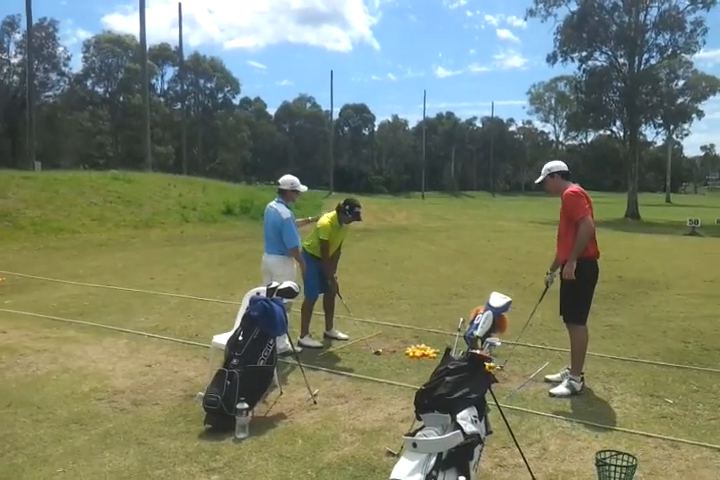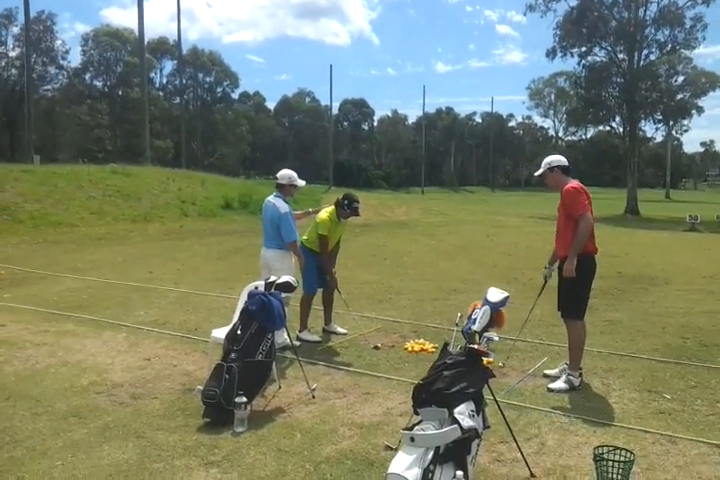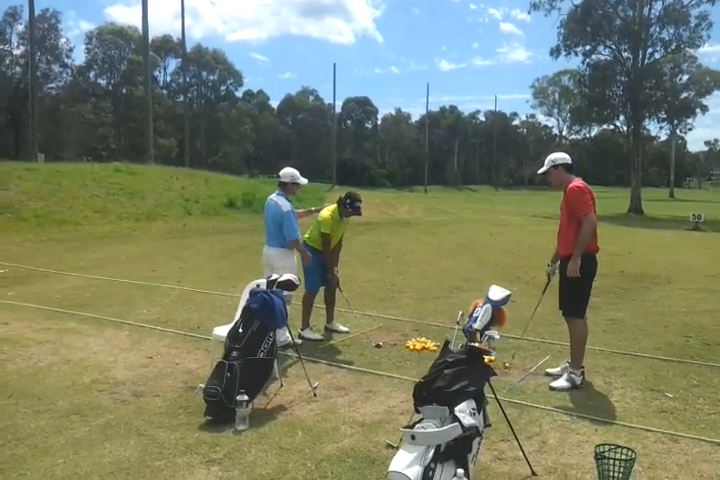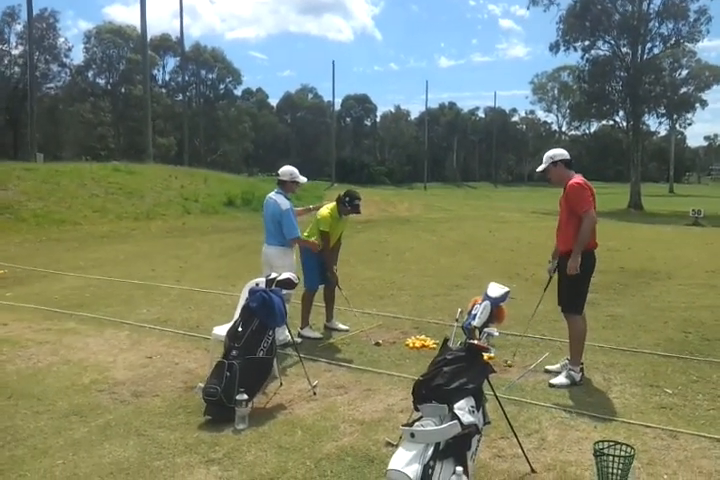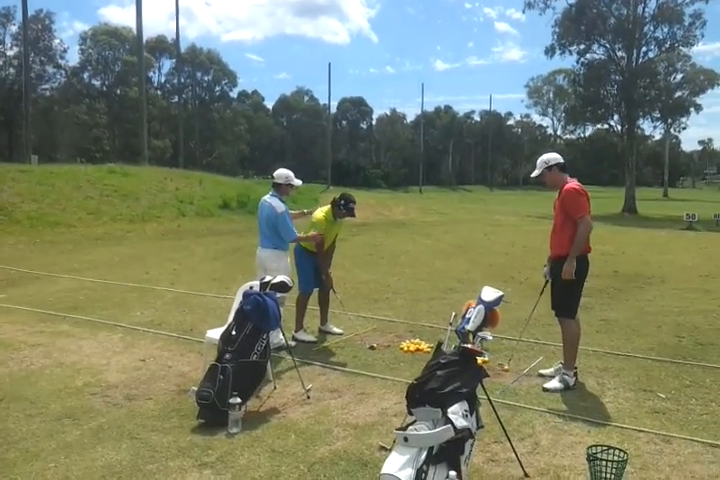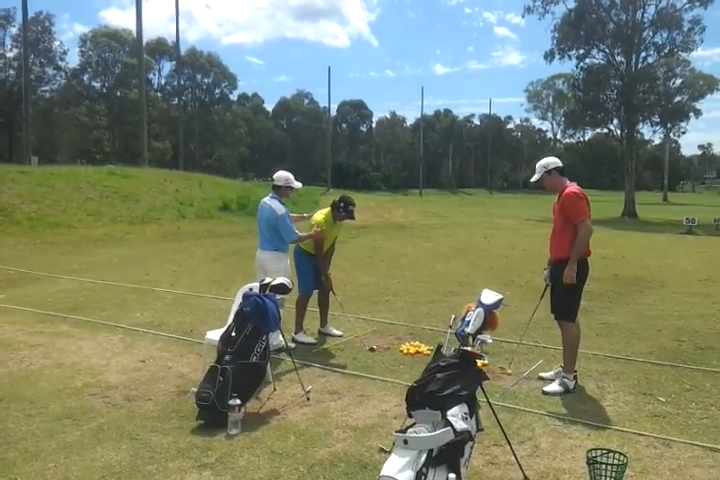
dt=0.1s
person 1, frame 1
left shoulder: (572, 194)
right shoulder: (569, 197)
left elbow: (587, 226)
left wrist: (571, 262)
right wrist: (552, 269)
left hip: (580, 268)
right hip: (575, 267)
left knee: (575, 322)
right knee: (573, 321)
left ankle: (576, 380)
right ankle: (573, 370)
person 1, frame 2
left shoulder: (572, 190)
right shoulder: (568, 193)
left elbow: (587, 223)
left wrist: (571, 259)
right wrist: (550, 264)
left hip: (578, 264)
right hip: (571, 263)
left knee: (573, 318)
right knee: (571, 317)
left ankle: (574, 375)
right ankle: (572, 366)
person 1, frame 3
left shoulder: (576, 189)
right shoulder: (569, 192)
left elbow: (590, 223)
left wrist: (575, 259)
right wrist: (553, 261)
left hip: (579, 263)
right hip: (570, 261)
left knee: (575, 316)
right knee: (573, 315)
left ankle: (576, 374)
right ankle: (574, 365)
person 1, frame 4
left shoulder: (576, 185)
right shoulder: (569, 189)
left elbow: (590, 220)
left wrist: (576, 256)
right wrist: (555, 257)
left hip: (577, 259)
right hip: (568, 258)
left knee: (573, 312)
right knee: (572, 312)
left ankle: (575, 370)
right ankle: (573, 362)
person 1, frame 5
left shoulder: (572, 190)
right shoulder: (563, 193)
left elbow: (586, 225)
left wrist: (571, 261)
right wrist: (550, 262)
left hip: (571, 264)
right hip: (562, 262)
left knee: (567, 316)
right knee: (566, 316)
left ankle: (569, 374)
right ankle: (567, 365)
person 1, frame 6
left shoulder: (572, 194)
right shoulder: (562, 197)
left elbow: (586, 229)
left wrist: (572, 264)
right wrist: (550, 265)
left hip: (571, 267)
right hip: (561, 265)
left knee: (567, 320)
right knee: (566, 319)
left ankle: (569, 377)
right ankle: (566, 369)
person 2, frame 1
left shoulder: (270, 207)
right shoulder: (285, 213)
right elbow: (292, 246)
left wrist: (310, 220)
right wrist: (302, 263)
left hip: (268, 258)
right hip: (282, 262)
right ankle: (280, 345)
person 2, frame 2
left shoulder: (269, 201)
right shoulder: (282, 208)
right elbow: (290, 240)
left wrist: (310, 212)
right wrist: (300, 258)
left hip: (266, 252)
right hip: (280, 256)
right knee: (281, 298)
right ankle: (279, 339)
person 2, frame 3
left shoulder: (271, 200)
right shoulder: (285, 206)
right elbow: (292, 239)
left wrist: (313, 210)
right wrist: (304, 254)
left hip: (269, 251)
right hip: (282, 255)
right knee: (283, 297)
right ankle: (281, 338)
person 2, frame 4
left shoulder: (270, 198)
right shoulder: (284, 204)
right elbow: (293, 237)
left wrist: (311, 208)
right wrist: (309, 244)
left hip: (268, 249)
right hip: (281, 253)
right knee: (282, 296)
right ankle: (280, 336)
person 2, frame 5
left shoulder: (265, 201)
right shoulder: (279, 207)
right elbow: (291, 237)
left wrist: (306, 212)
right wrist: (310, 237)
left hip: (262, 252)
right hip: (276, 256)
right ankle: (275, 340)
person 2, frame 6
left shoulder: (264, 203)
right shoulder: (279, 209)
right elbow: (293, 238)
left wrist: (305, 217)
right wrist: (312, 235)
left hip: (262, 254)
right hip: (276, 258)
right knee: (276, 300)
right ankle: (274, 341)
person 3, frame 1
left shoulder: (344, 223)
right shoulder: (326, 223)
left elbow: (337, 248)
right elbow: (324, 254)
left wrist: (333, 273)
right wrist: (331, 279)
left hip: (324, 258)
right hip: (311, 257)
left knee: (330, 292)
right knee: (312, 296)
left ankle: (329, 329)
right ankle: (304, 336)
person 3, frame 2
left shoulder: (342, 218)
right shoulder: (324, 218)
left elbow: (336, 243)
right elbow: (323, 249)
left wrist: (332, 267)
right wrist: (330, 274)
left hip: (322, 253)
right hip: (309, 252)
left knee: (329, 287)
right knee: (310, 290)
left ankle: (328, 324)
right ankle: (302, 330)
person 3, frame 3
left shoulder: (345, 217)
right shoulder: (327, 217)
left elbow: (338, 242)
right elbow: (326, 247)
left wrist: (335, 266)
right wrist: (331, 272)
left hip: (325, 252)
right hip: (311, 251)
left knee: (331, 285)
right knee: (312, 289)
left ankle: (330, 322)
right ankle: (304, 328)
person 3, frame 4
left shoulder: (344, 215)
right shoulder: (325, 215)
left elbow: (337, 240)
right elbow: (325, 245)
left wrist: (334, 265)
right wrist: (331, 270)
left hip: (324, 250)
right hip: (310, 249)
left knee: (331, 284)
right knee: (312, 287)
left ankle: (330, 320)
right ankle: (304, 327)
person 3, frame 5
left shoulder: (339, 218)
right shoulder: (320, 218)
left elbow: (332, 243)
right elbow: (319, 248)
left wrist: (328, 268)
right wrist: (326, 274)
left hip: (318, 253)
right hip: (305, 252)
left knee: (325, 287)
right knee: (306, 290)
left ankle: (324, 324)
right ankle: (298, 330)
person 3, frame 6
left shoulder: (338, 220)
right shoulder: (320, 220)
left elbow: (331, 245)
right elbow: (318, 250)
left wrist: (326, 270)
right wrist: (325, 275)
left hip: (318, 255)
right hip: (305, 254)
left knee: (325, 289)
right knee: (306, 292)
left ankle: (324, 326)
right ankle: (298, 332)
